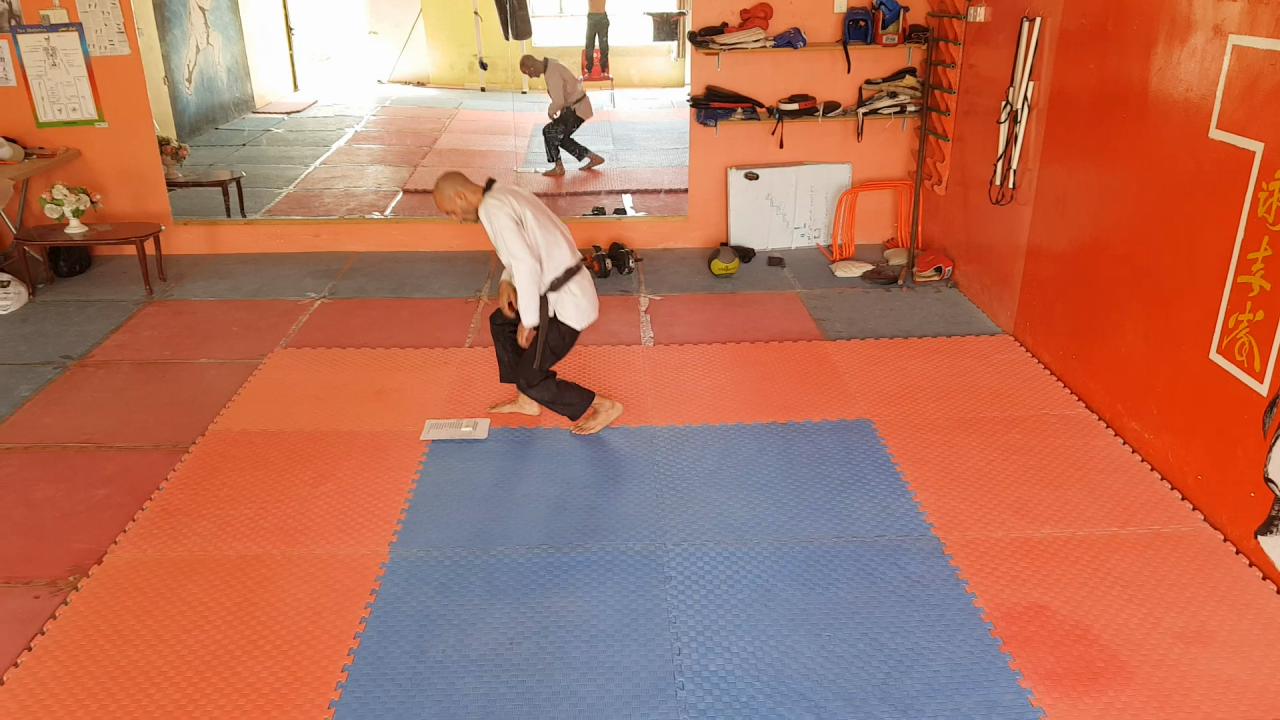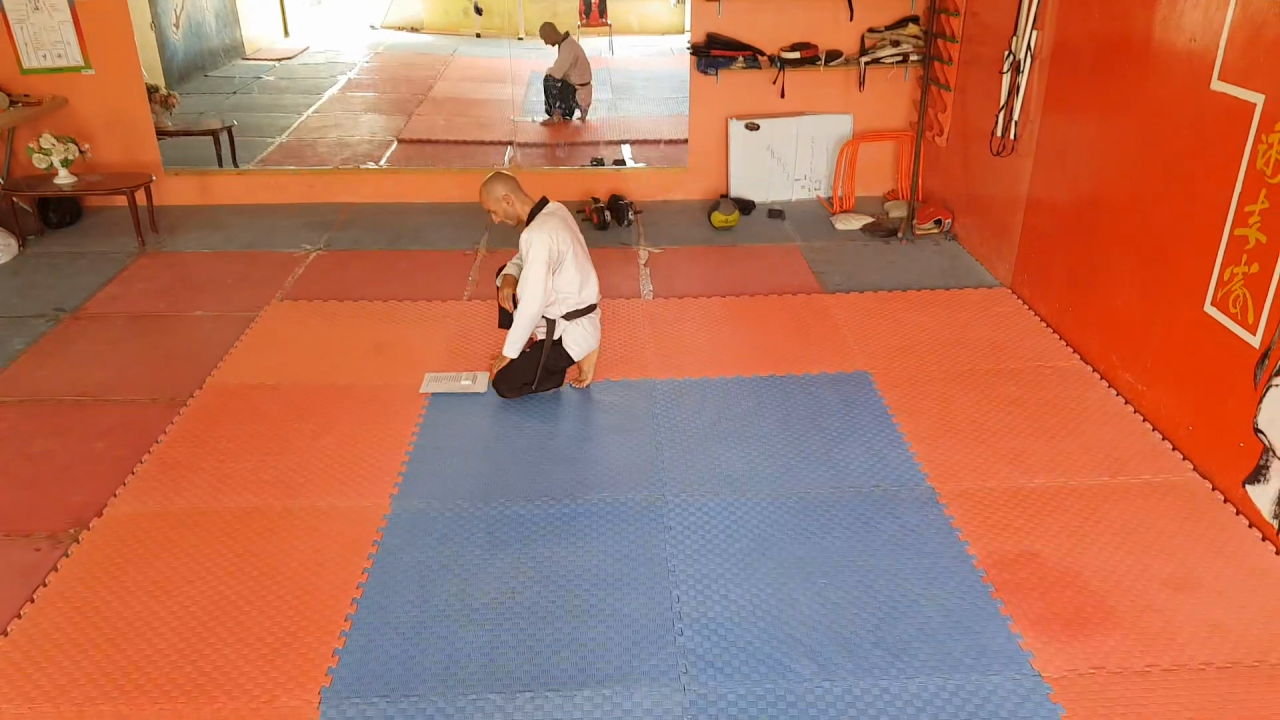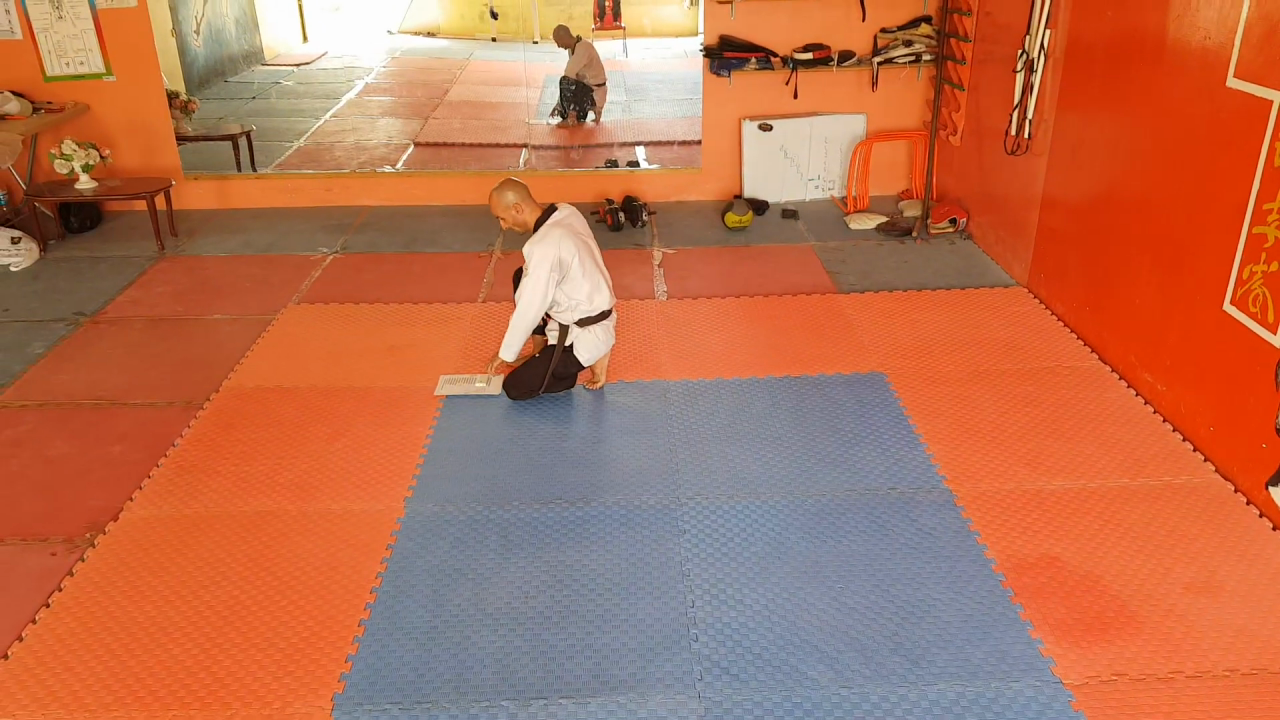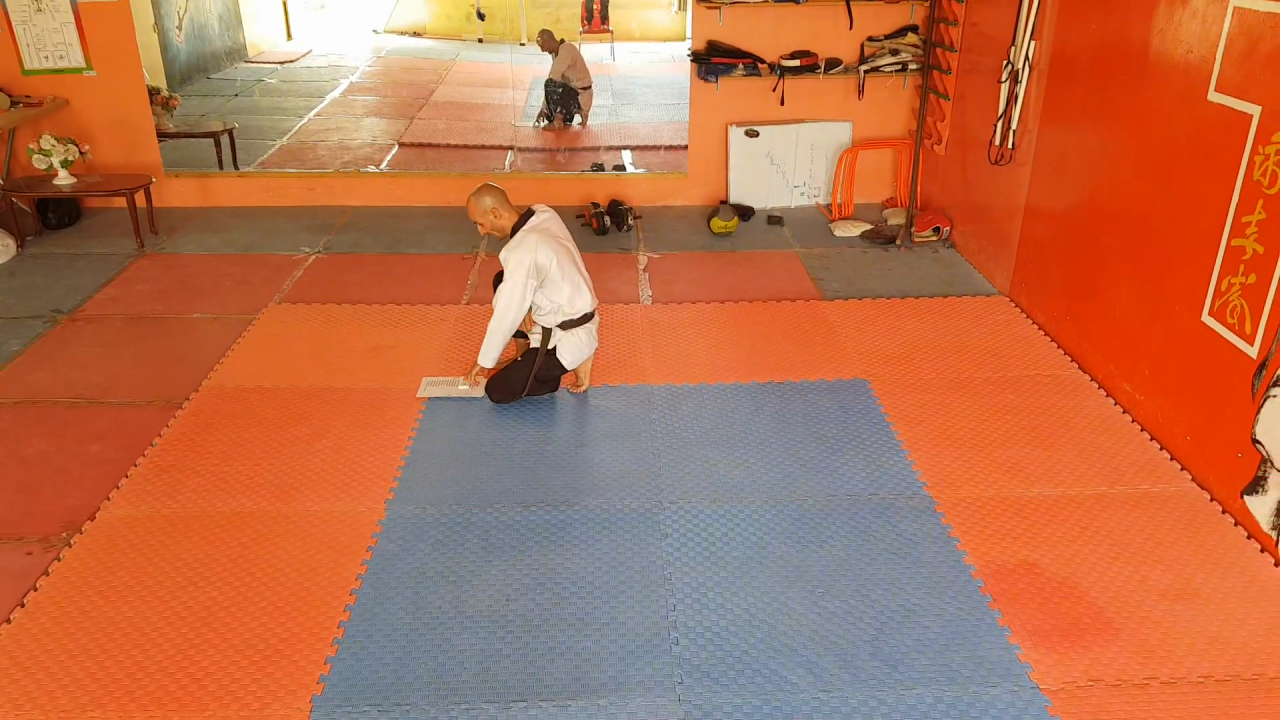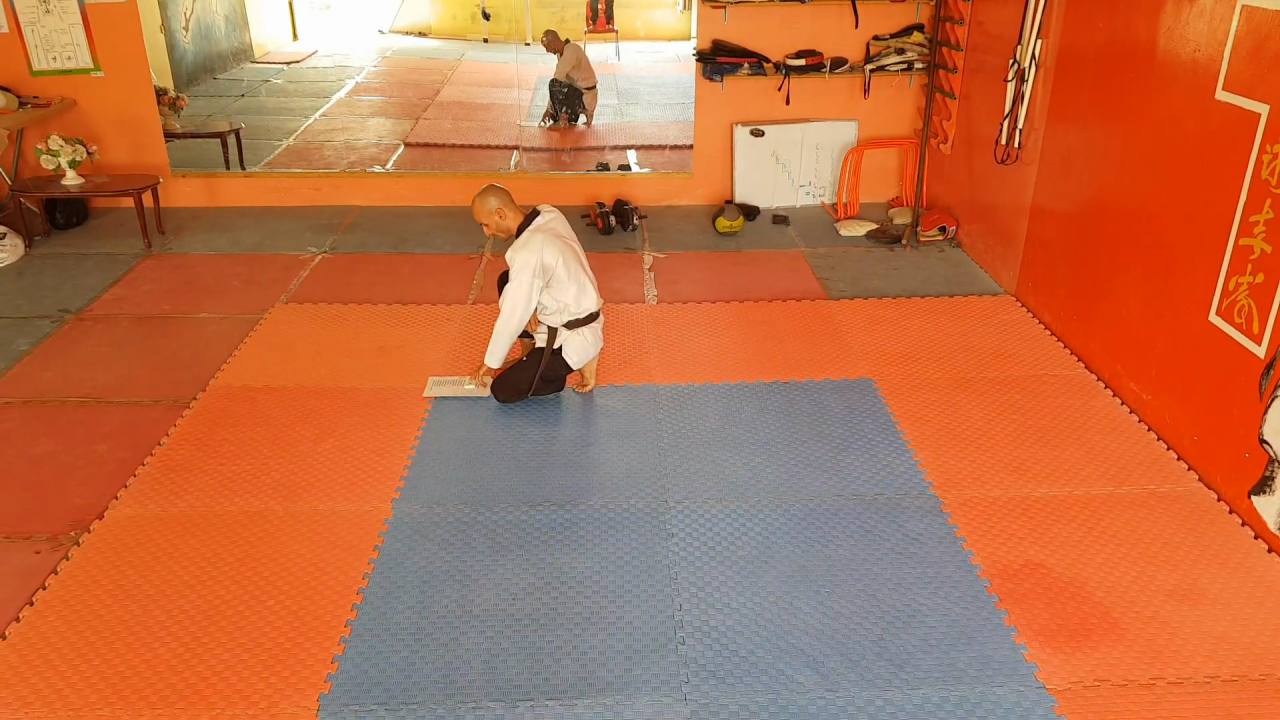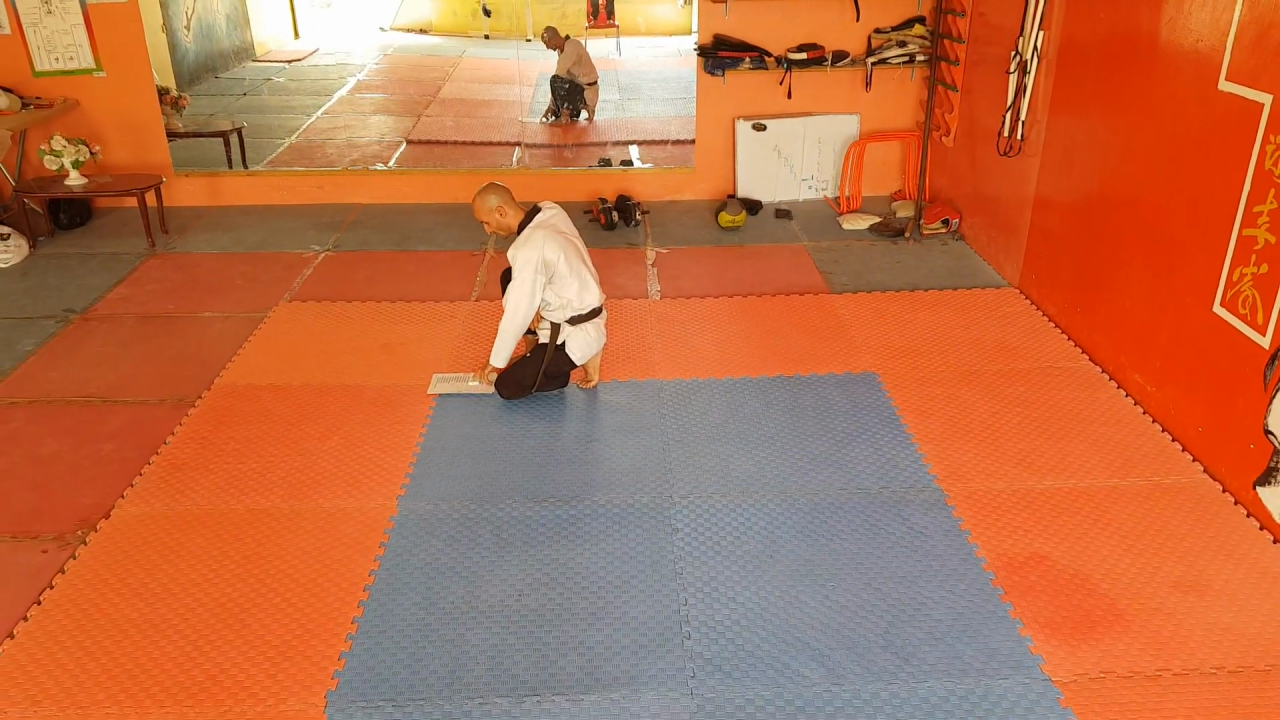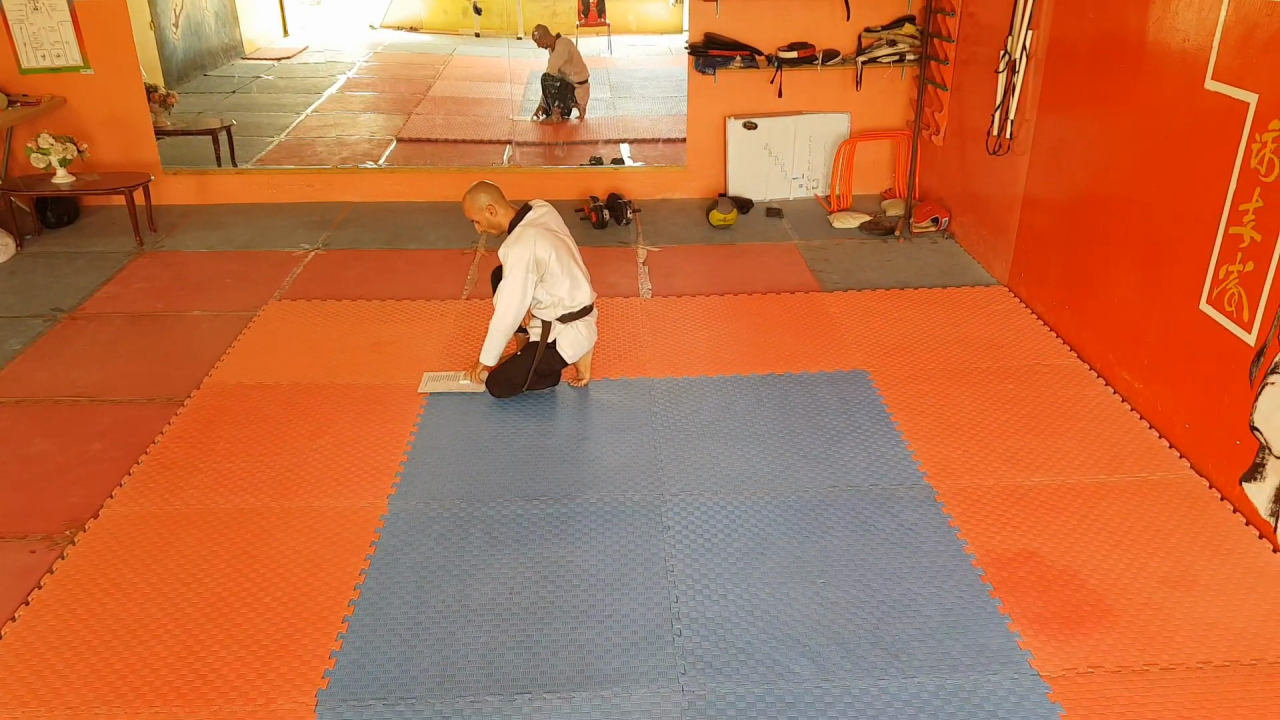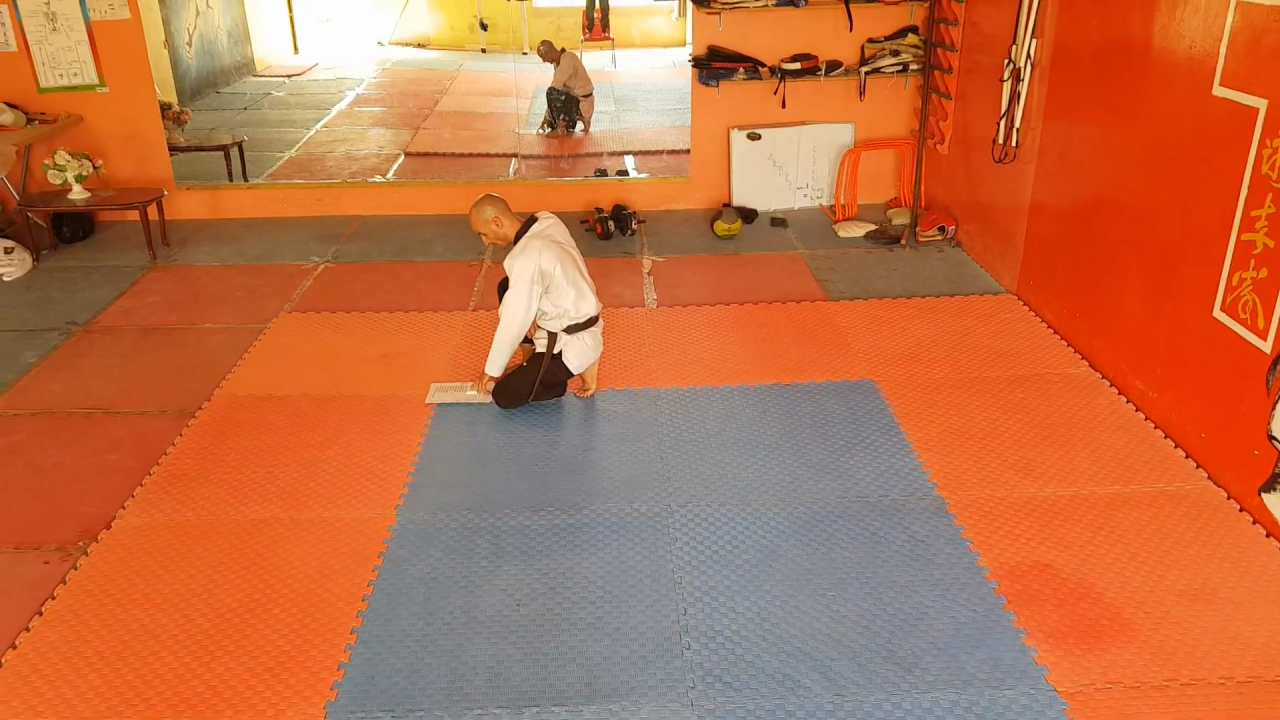
dt=0.5s
person 1, frame 1
left shoulder: (493, 208)
right shoulder: (504, 196)
left elbow: (526, 264)
left wrist: (529, 320)
right wrist: (508, 281)
left hip: (567, 301)
right hip: (565, 289)
left knee: (529, 377)
right knee: (501, 322)
left ankle: (603, 407)
right ankle: (527, 400)
person 1, frame 2
left shoulder: (539, 234)
right shoulder: (553, 210)
left elbow: (532, 303)
right elbow: (526, 258)
left wrist: (509, 352)
right wrist: (509, 276)
left hip: (572, 332)
right hip: (573, 313)
left knee: (504, 384)
right knee: (506, 276)
left ankle: (578, 356)
right ankle: (529, 350)
person 1, frame 3
left shoulder: (545, 246)
right shoulder: (566, 212)
left elbow: (528, 311)
left wrist: (505, 354)
right wrist: (526, 291)
left hip: (585, 336)
right hip: (593, 312)
left knee: (515, 388)
right knee: (521, 278)
left ankle: (590, 357)
right ankle: (541, 352)
person 1, frame 4
left shoulder: (522, 252)
right shoulder: (544, 214)
left elbow: (505, 316)
left wrist: (484, 361)
right wrist: (523, 304)
left hip: (569, 338)
right hip: (576, 312)
left knee: (497, 391)
right knee: (503, 281)
left ankle: (574, 360)
right ankle: (524, 355)
person 1, frame 5
left shoulder: (528, 252)
right shoulder: (548, 214)
left elbow: (512, 317)
left wrist: (490, 362)
right wrist: (529, 306)
left hip: (575, 339)
right hip: (578, 311)
left knee: (503, 391)
right knee: (507, 282)
left ankle: (578, 361)
right ankle: (530, 355)
person 1, frame 6
left shoulder: (529, 249)
right shoulder: (550, 211)
left elbow: (516, 316)
left wrist: (496, 362)
right wrist: (533, 303)
left hip: (577, 335)
right hip: (581, 306)
left knee: (506, 387)
right knee: (510, 279)
left ankle: (582, 356)
right ankle: (534, 352)
person 1, frame 7
left shoulder: (521, 248)
right shoulder: (541, 209)
left elbow: (507, 314)
left wrist: (485, 360)
right wrist: (524, 301)
left hip: (568, 333)
right hip: (573, 307)
left knee: (498, 386)
right knee: (501, 277)
left ankle: (573, 354)
right ankle: (525, 349)
person 1, frame 8
left shoulder: (525, 259)
right shoulder: (547, 221)
left elbow: (511, 325)
left wrist: (490, 371)
right wrist: (529, 313)
left hip: (574, 343)
right hip: (578, 314)
left knee: (504, 396)
right knee: (507, 289)
left ankle: (579, 365)
right ankle: (532, 362)
